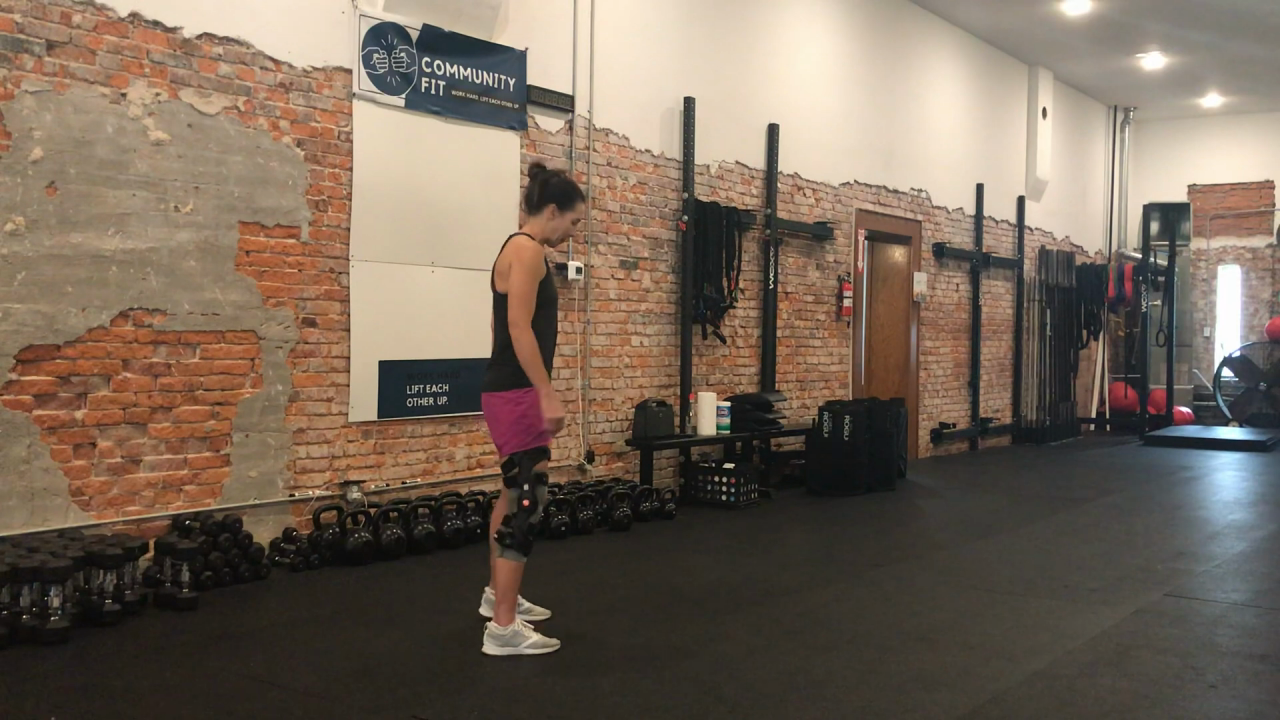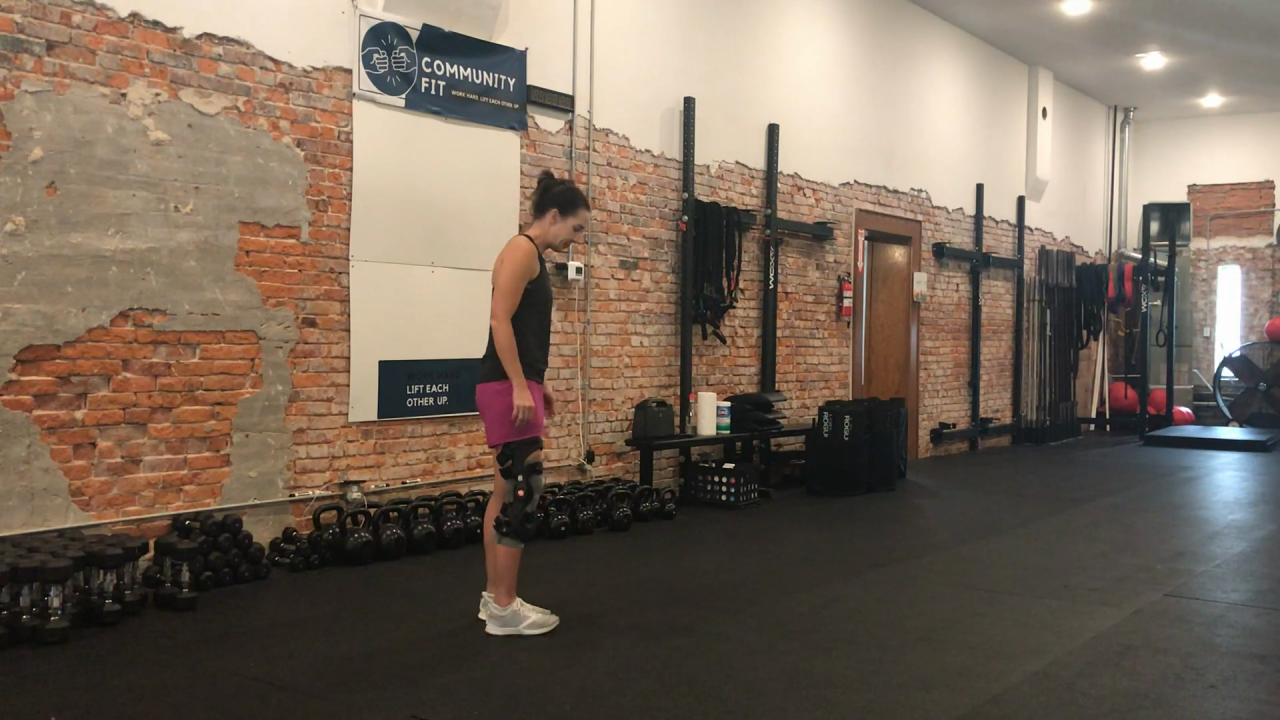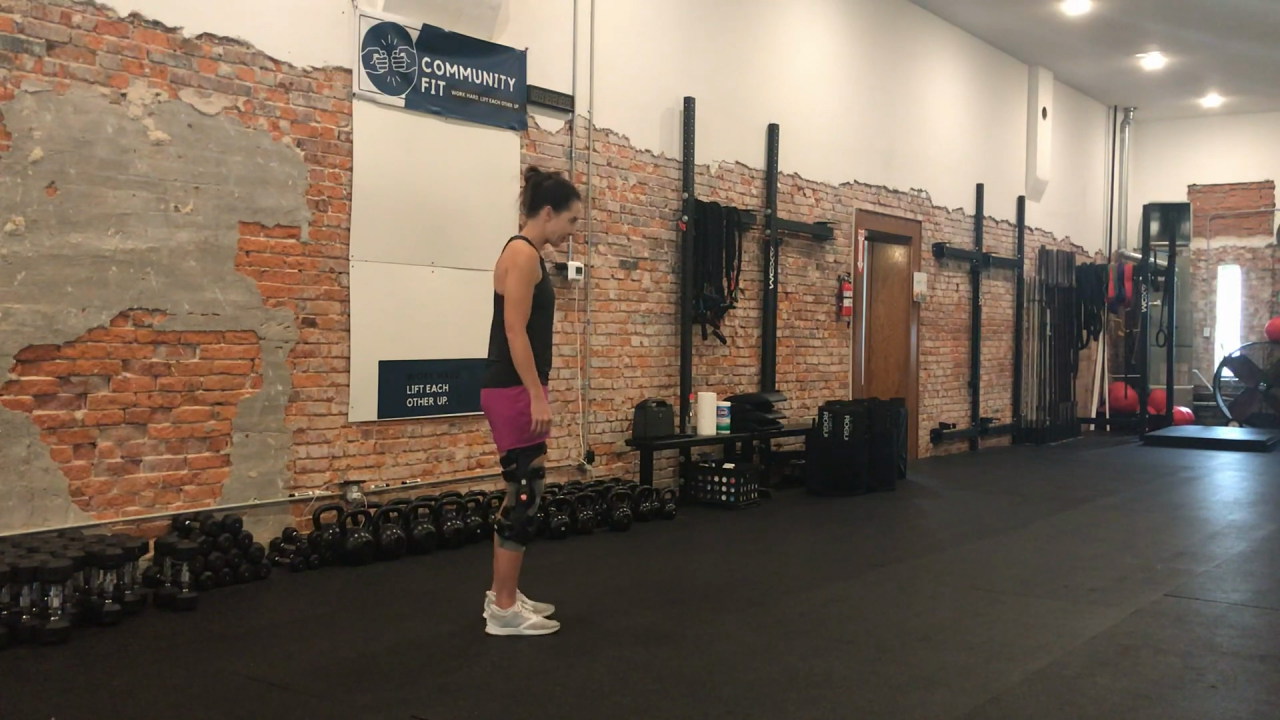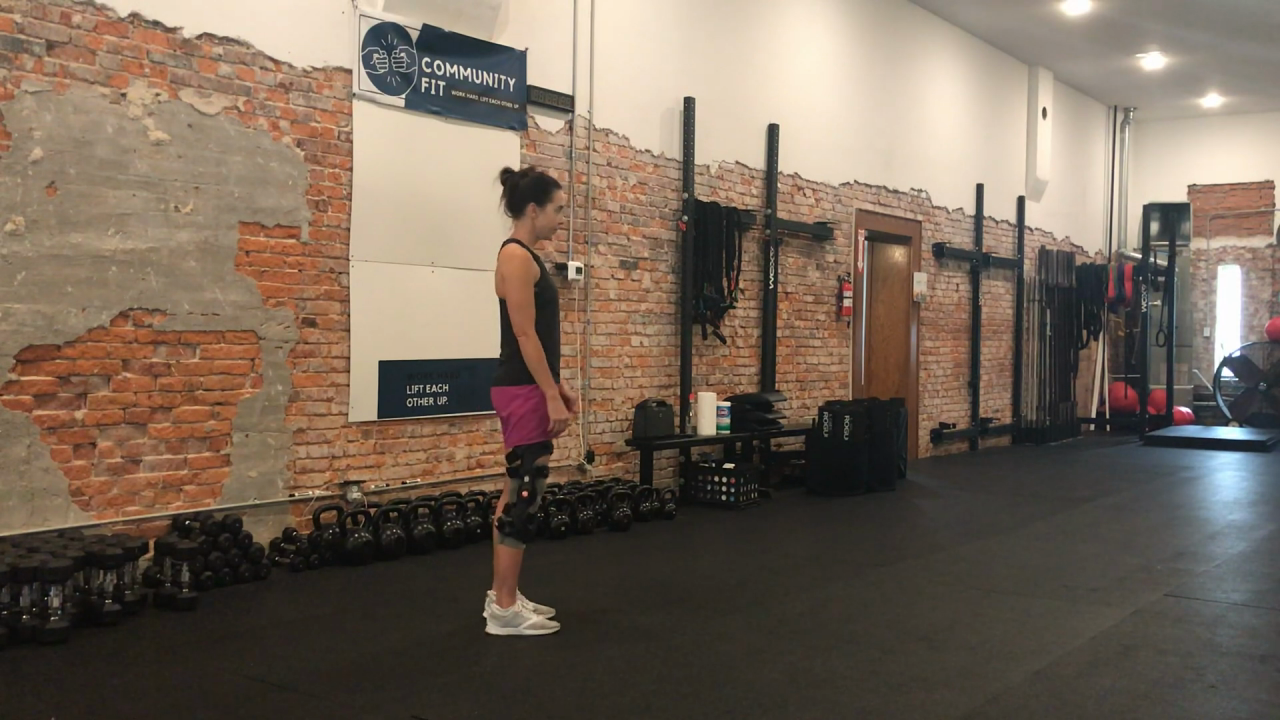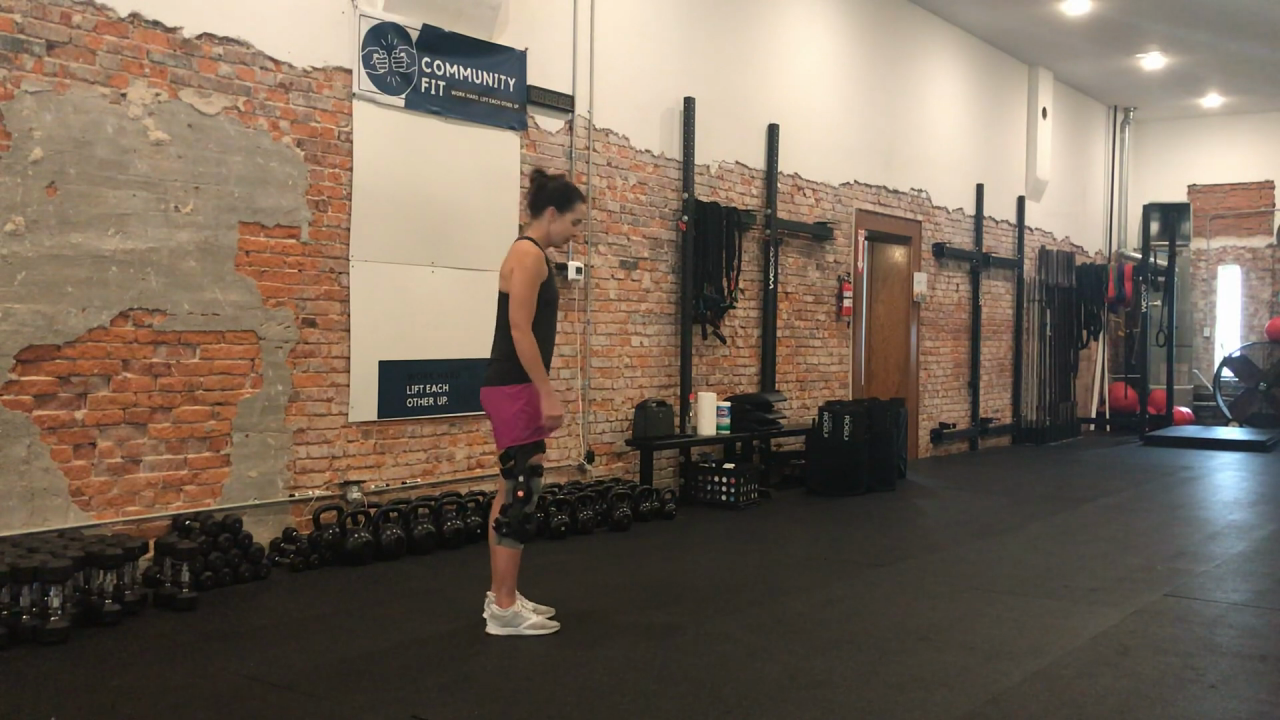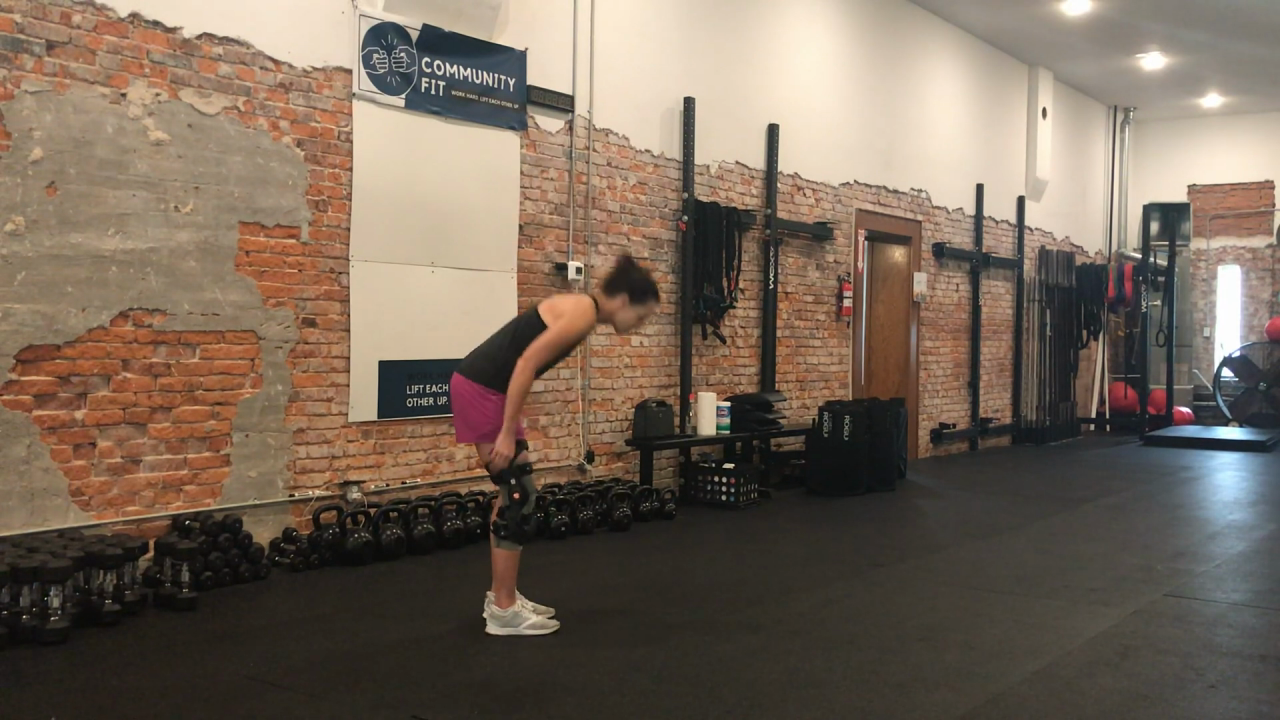
dt=0.5s
person 1, frame 1
left shoulder: (518, 250)
right shoulder: (528, 250)
right elbow: (521, 329)
right wrist: (549, 396)
left hip: (509, 390)
right hip: (518, 394)
left knee: (514, 493)
right knee: (527, 503)
left ankle: (498, 593)
right ankle: (503, 629)
person 1, frame 2
left shoulder: (533, 255)
right shoulder: (523, 250)
right elbow: (500, 321)
left wrist: (538, 385)
right wrist: (520, 386)
left hip: (516, 385)
right hip: (507, 387)
left knee: (506, 492)
right knee: (523, 492)
left ankle: (496, 597)
right ankle: (504, 608)
person 1, frame 3
left shoulder: (526, 254)
right shoulder: (523, 254)
right elbow: (516, 332)
right wrist: (537, 397)
left hip: (513, 389)
right hip: (515, 391)
left knee: (518, 494)
right knee: (524, 496)
left ankle: (502, 595)
right ankle: (504, 610)
person 1, frame 4
left shoulder: (525, 256)
right shoulder: (517, 257)
right elbow: (525, 335)
left wrist: (560, 386)
right wrist: (551, 397)
left hip: (528, 388)
right hip: (526, 391)
left knee: (517, 493)
right knee: (525, 495)
left ankle: (503, 596)
right ankle: (504, 610)
person 1, frame 5
left shoulder: (531, 253)
right shoulder: (529, 253)
right elbow: (521, 331)
left wrist: (542, 393)
right wrist: (547, 395)
left hip: (514, 388)
right hip: (516, 389)
left knee: (514, 491)
right knee: (521, 493)
left ankle: (501, 597)
right ankle: (504, 610)
person 1, frame 6
left shoulder: (578, 307)
right shoulder: (583, 313)
right elbow: (526, 364)
left wrist: (509, 429)
right wrist: (508, 434)
left hip: (483, 386)
right hip: (481, 389)
left knee: (516, 492)
right knee: (519, 492)
left ankle: (502, 596)
right ankle: (504, 609)
